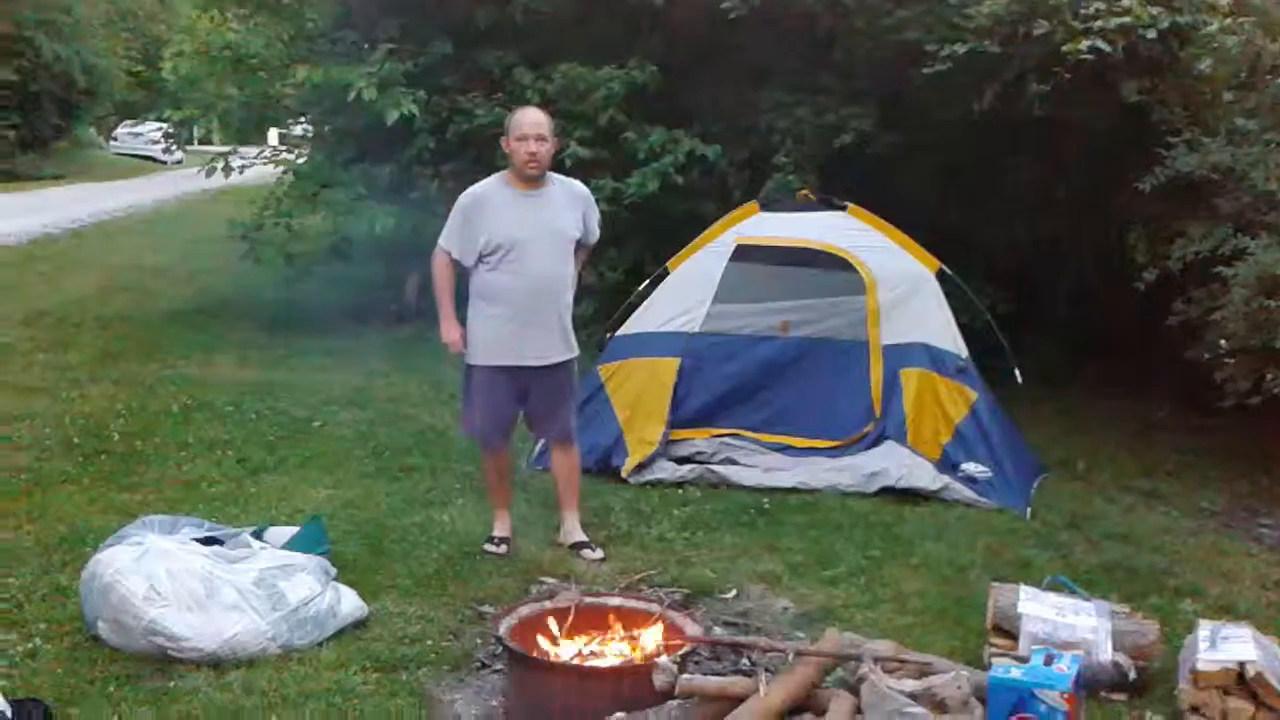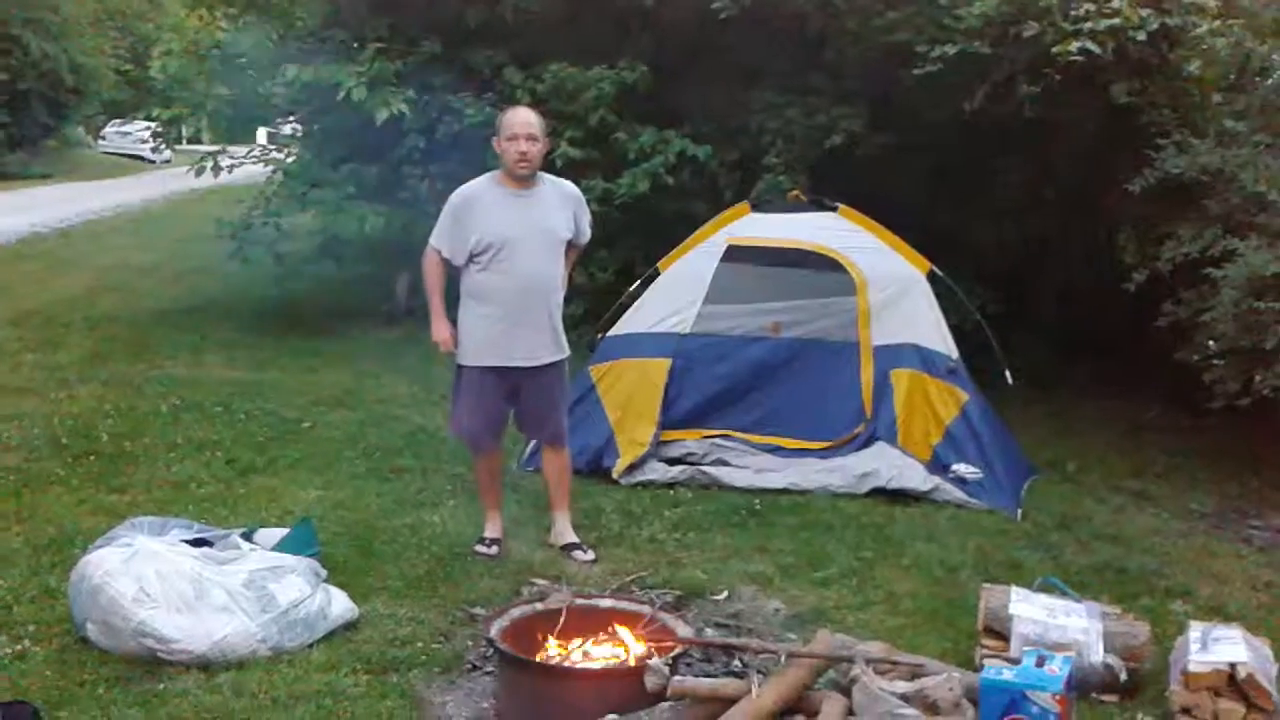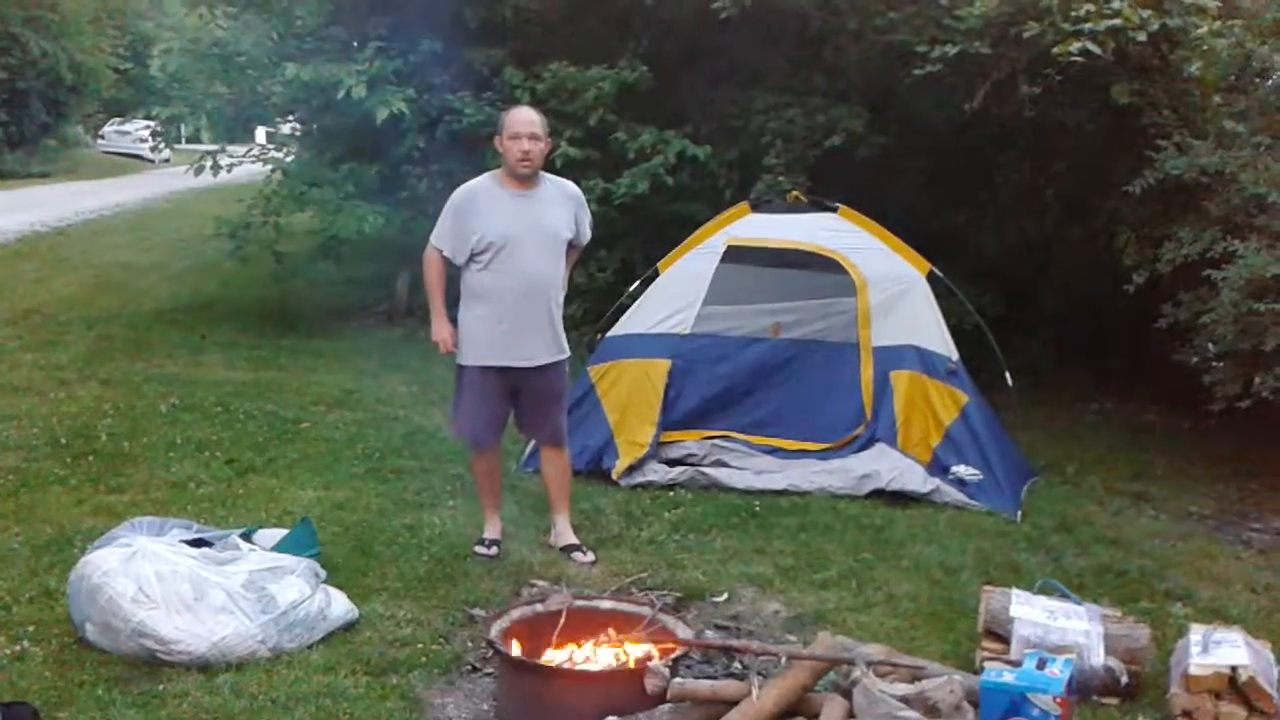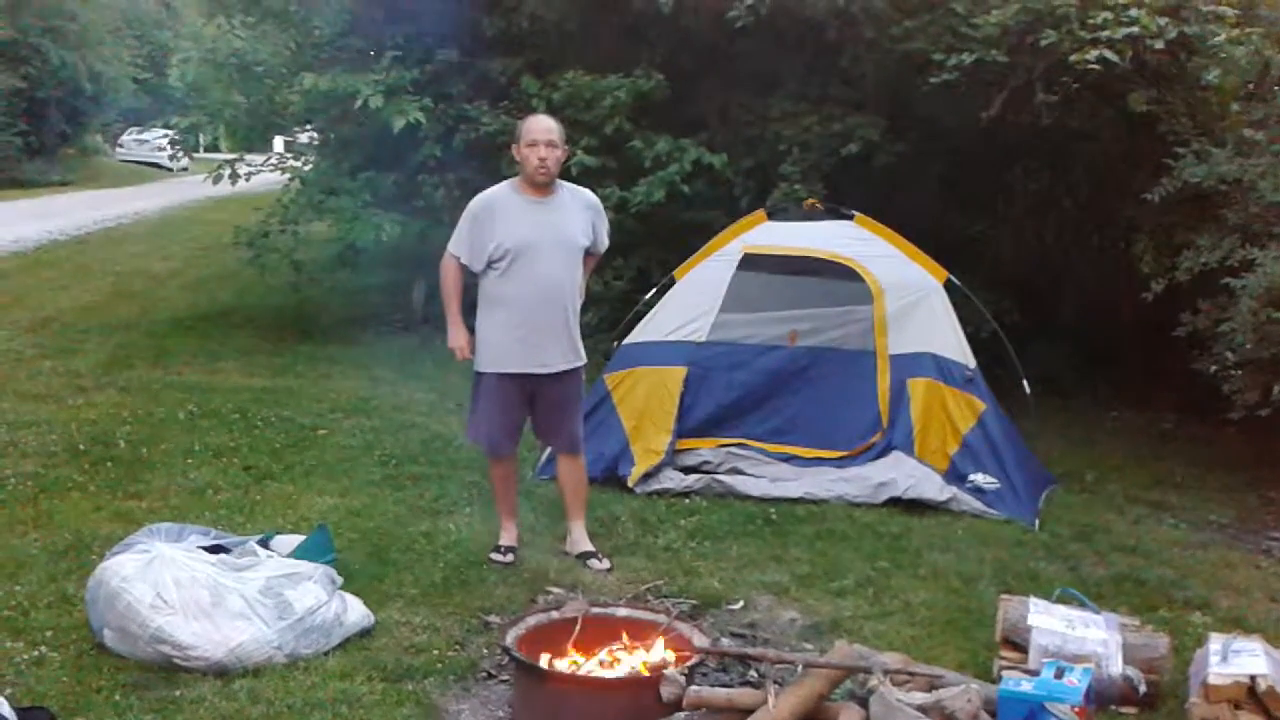
dt=0.3s
person 1, frame 1
left shoulder: (575, 195)
right shoulder: (478, 199)
right elbow: (443, 259)
right wrist: (448, 320)
left hip: (555, 346)
right hip: (494, 349)
left knee: (563, 436)
right knee: (494, 439)
left ankle: (571, 526)
right ankle: (501, 521)
person 1, frame 2
left shoulder: (566, 195)
right shoulder: (469, 198)
right elbow: (434, 257)
right wrist: (438, 319)
left hip: (546, 346)
right hip: (484, 349)
left knee: (554, 437)
right knee: (483, 440)
left ankle: (562, 527)
right ankle: (492, 523)
person 1, frame 3
left shoulder: (568, 196)
right shoulder: (470, 197)
right elbow: (434, 256)
right wrist: (438, 318)
left hip: (546, 346)
right hip: (484, 348)
left knee: (553, 437)
right knee: (483, 439)
left ankle: (562, 528)
right ankle: (491, 524)
person 1, frame 4
left shoulder: (585, 204)
right shoulder: (488, 205)
right elbow: (452, 263)
right wrist: (455, 325)
left hip: (563, 353)
right hip: (501, 355)
left knee: (570, 444)
right knee: (499, 447)
left ankle: (577, 535)
right ankle: (507, 530)
